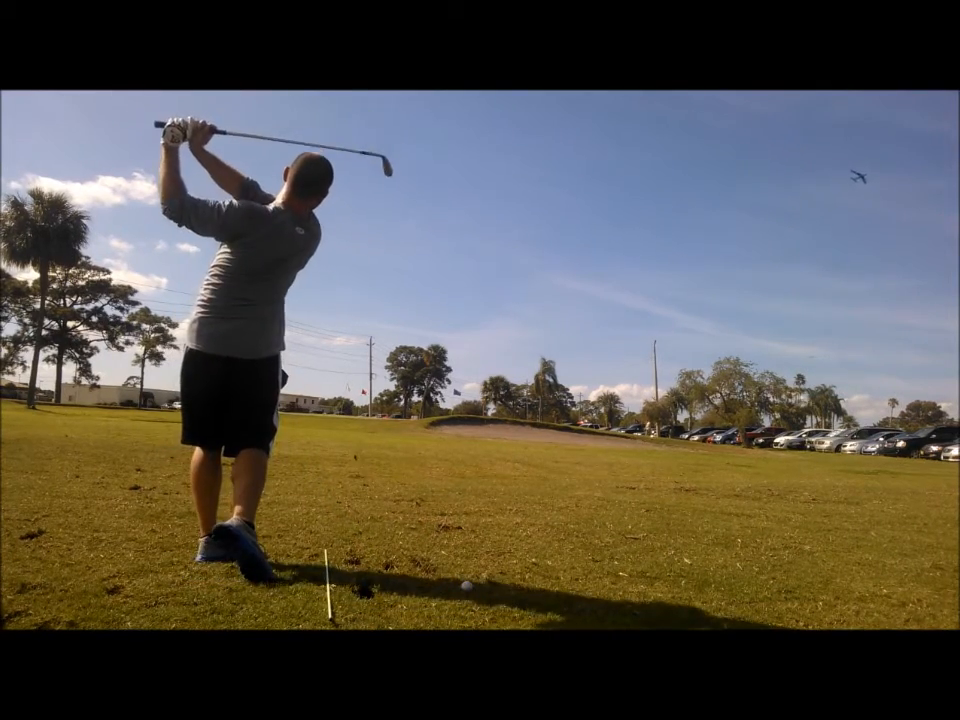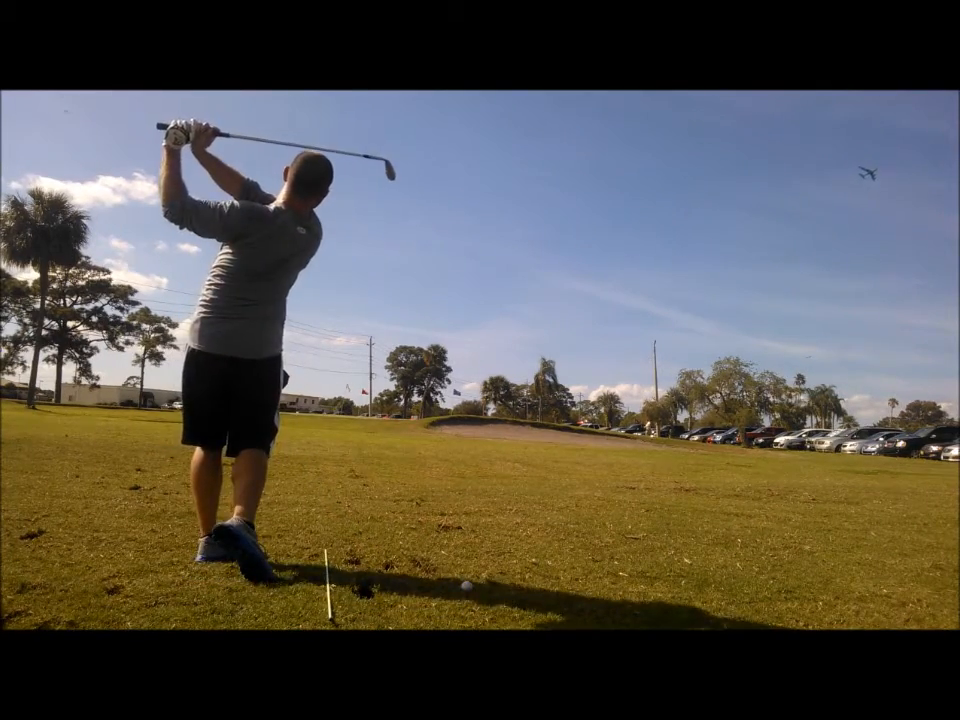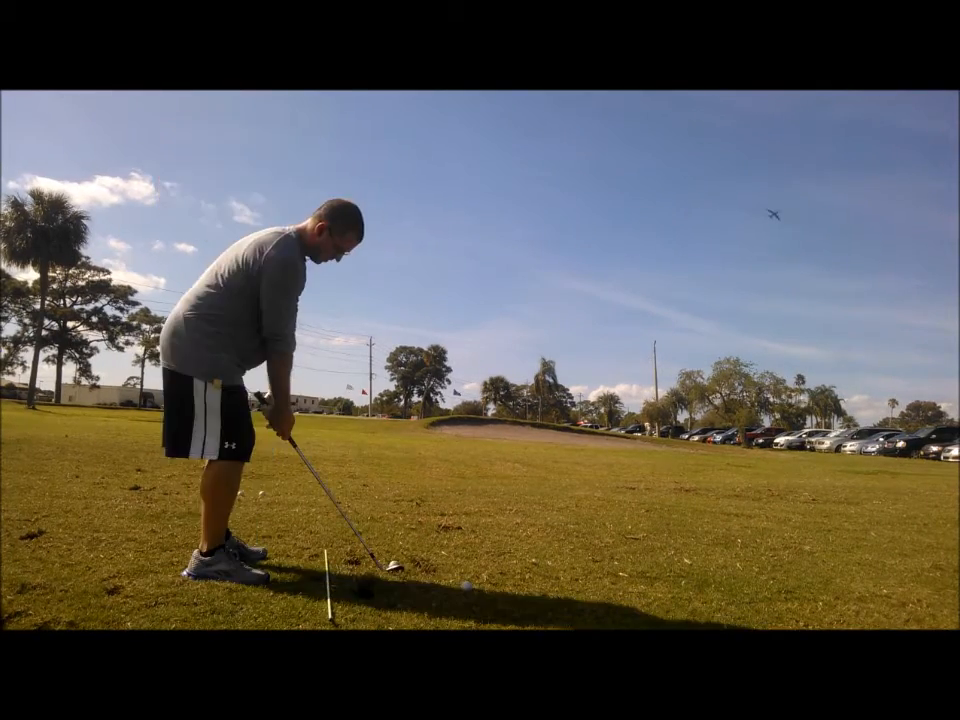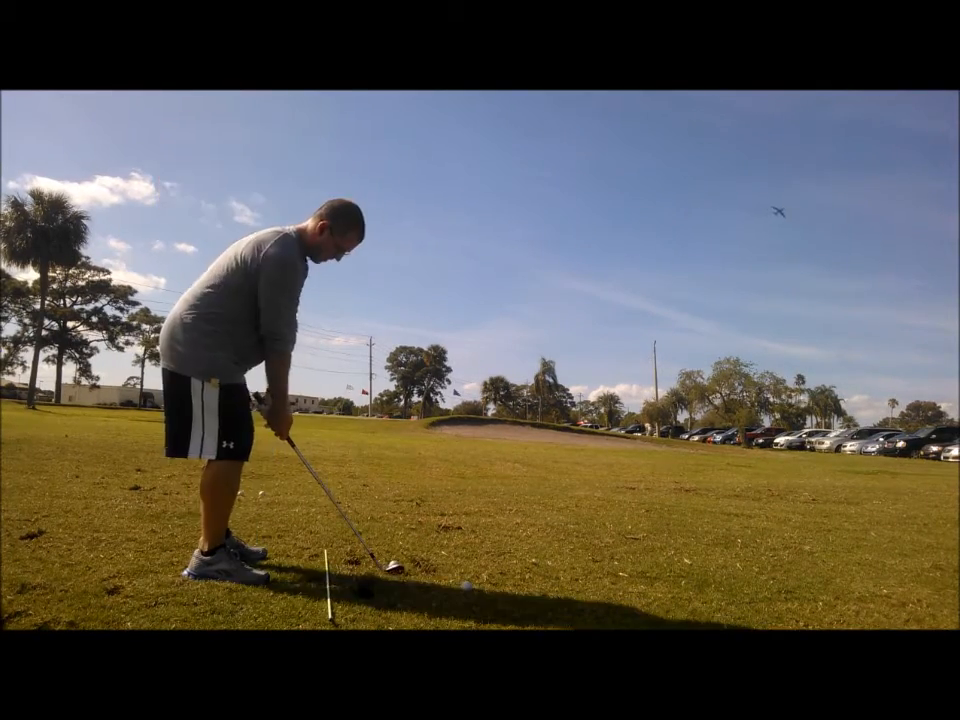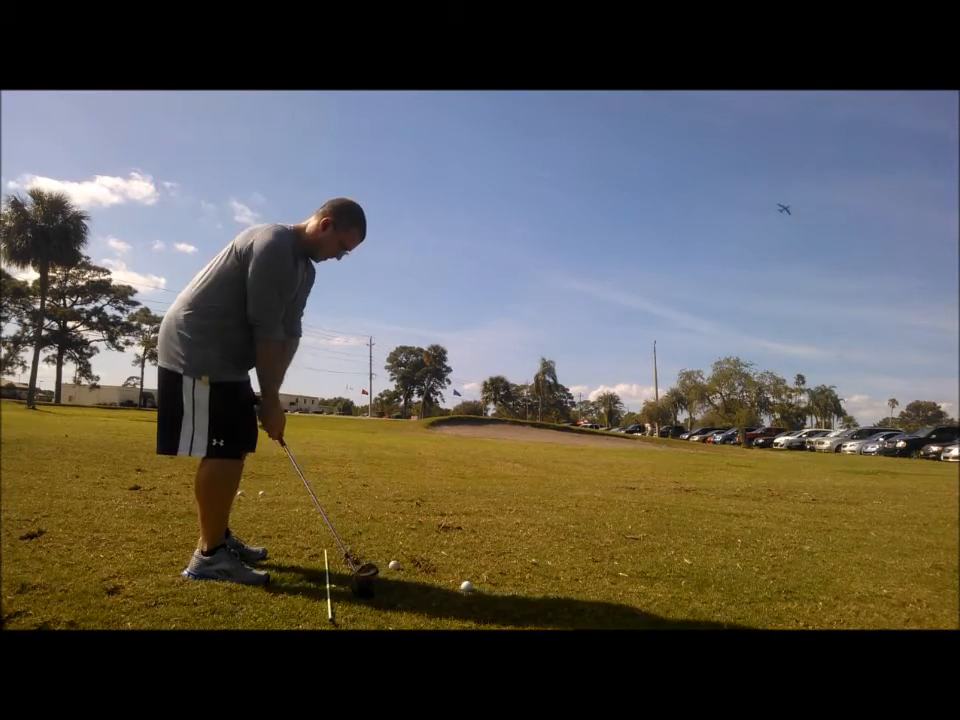
dt=0.2s
person 1, frame 1
left shoulder: (251, 220)
right shoulder: (309, 233)
left elbow: (175, 206)
right elbow: (247, 188)
left wrist: (172, 146)
right wrist: (199, 149)
left hip: (206, 344)
right hip: (257, 352)
left knee: (206, 444)
right knee: (252, 444)
left ankle: (210, 538)
right ankle: (241, 523)
person 1, frame 2
left shoulder: (260, 216)
right shoulder: (309, 232)
left elbow: (176, 208)
left wrist: (173, 150)
left hip: (212, 343)
right hip: (255, 353)
left knee: (209, 442)
right knee: (253, 445)
left ankle: (210, 539)
right ankle: (240, 525)
person 1, frame 3
left shoulder: (280, 246)
right shoulder: (285, 256)
left elbow: (274, 333)
right elbow: (279, 338)
left wrist: (276, 399)
right wrist: (282, 403)
left hip: (210, 354)
right hip: (200, 353)
left knee: (231, 449)
right knee: (227, 451)
left ankle: (218, 539)
right ankle: (209, 555)
person 1, frame 4
left shoulder: (290, 254)
right shoulder: (282, 254)
left elbow: (283, 334)
right elbow: (277, 337)
left wrist: (275, 396)
right wrist: (279, 401)
left hip: (218, 357)
right hip: (197, 353)
left knee: (232, 450)
right knee: (226, 451)
left ankle: (219, 538)
right ankle: (209, 554)
person 1, frame 5
left shoulder: (305, 272)
right shoulder: (273, 243)
left elbow: (288, 332)
right elbow: (266, 328)
left wrist: (270, 394)
right wrist: (273, 400)
left hip: (230, 360)
right hip: (194, 353)
left knee: (235, 448)
right knee: (219, 449)
left ankle: (219, 537)
right ankle: (209, 555)
